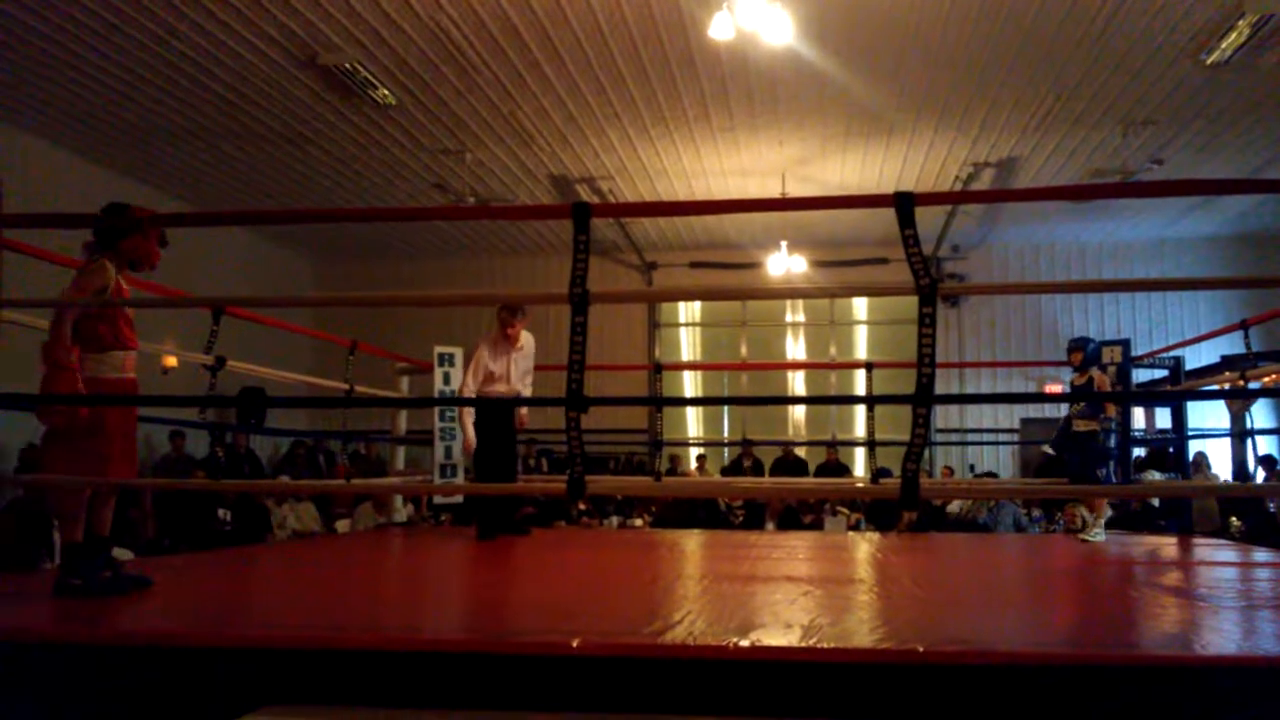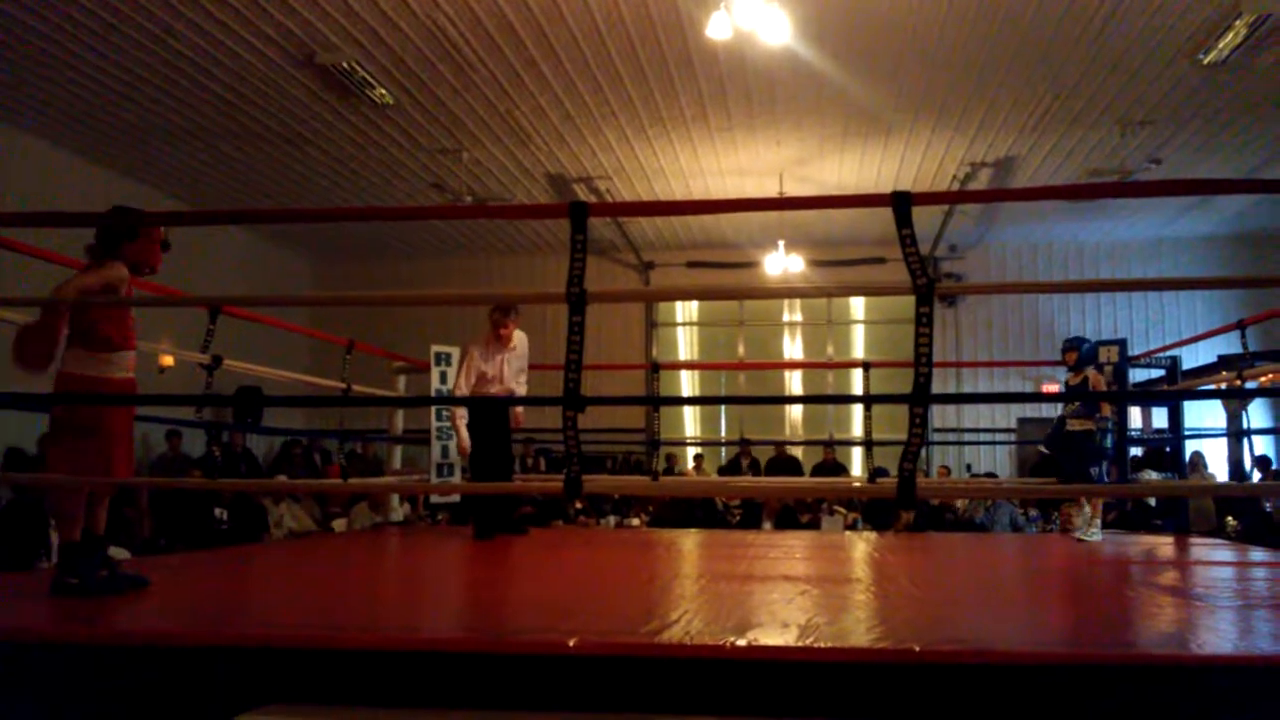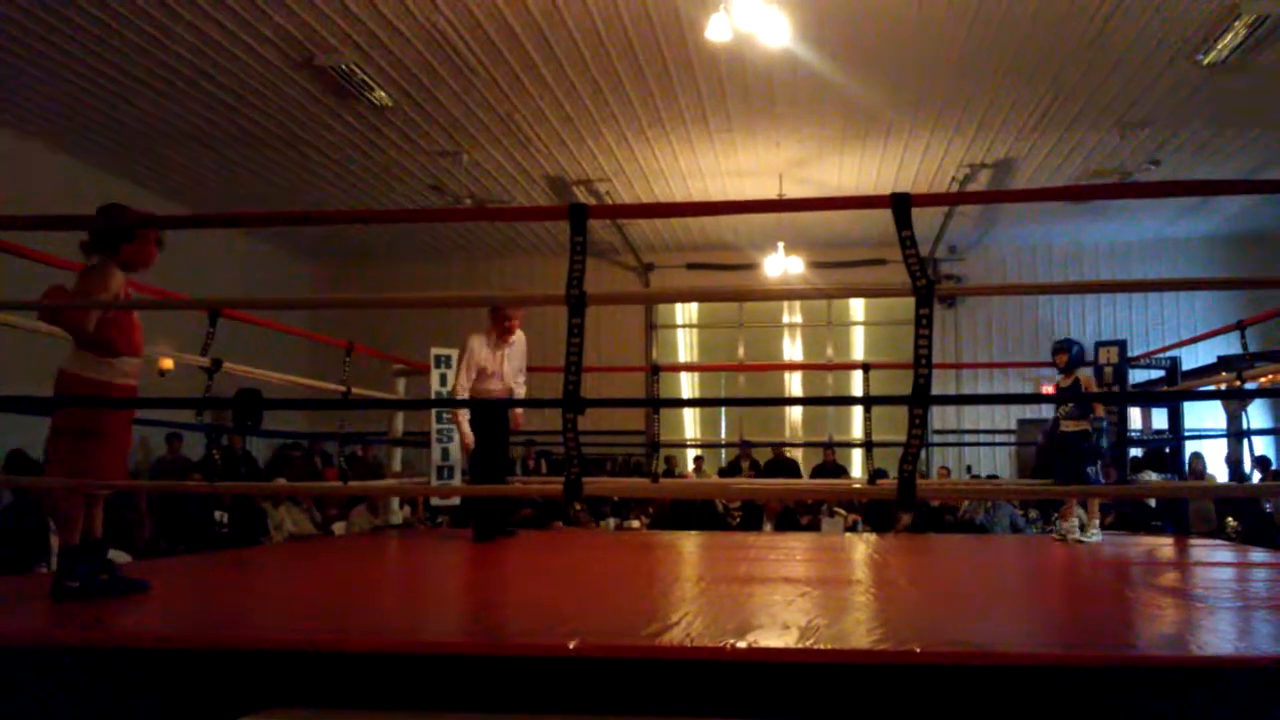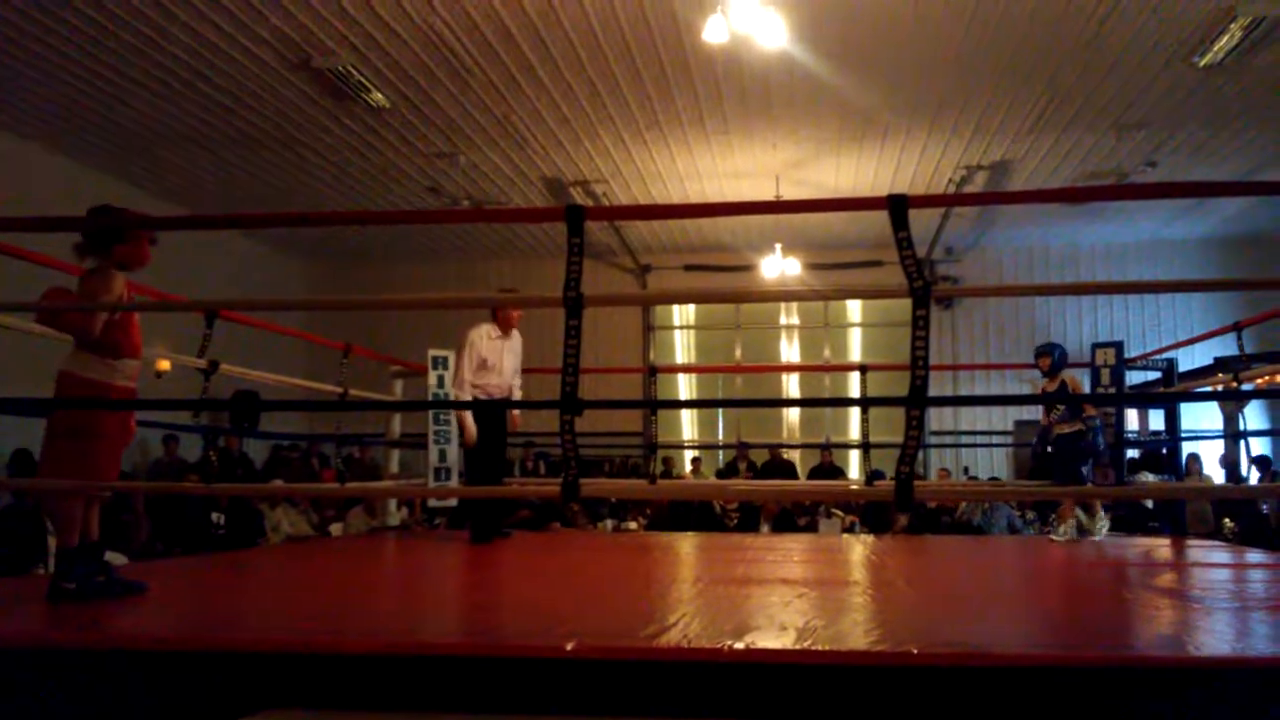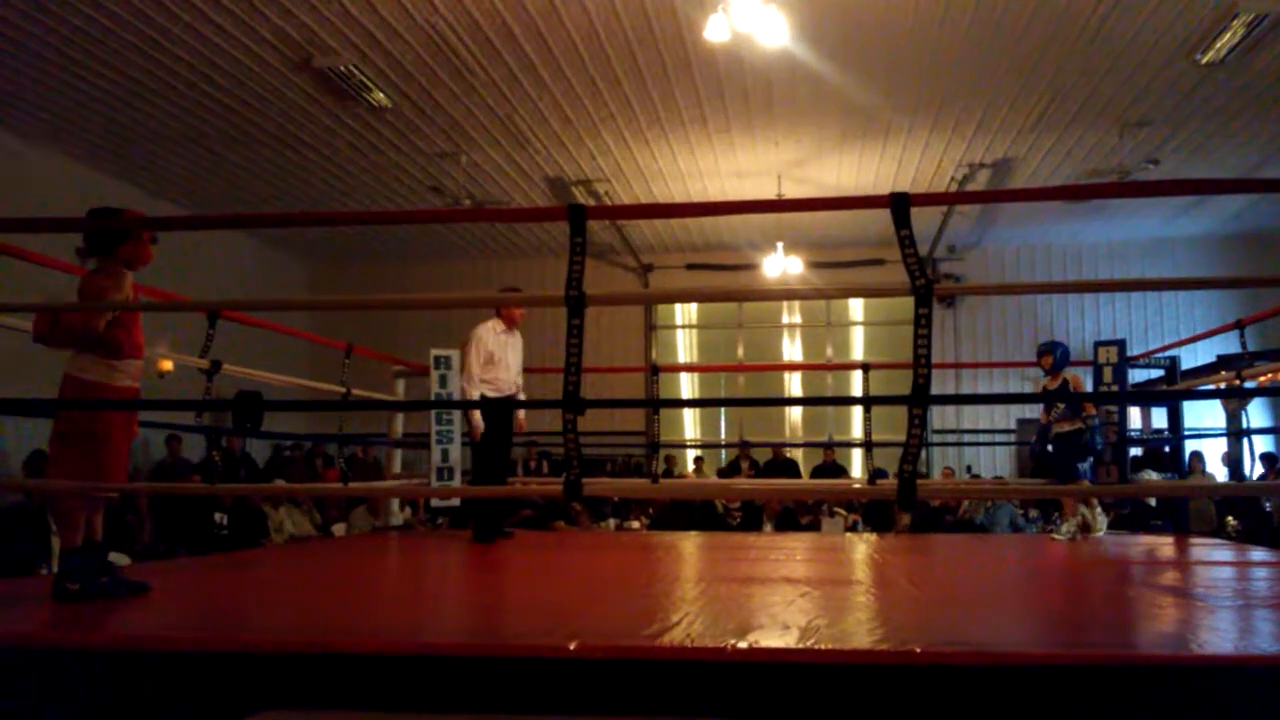
dt=0.3s
person 1, frame 1
left shoulder: (117, 278)
right shoulder: (101, 269)
left elbow: (109, 332)
right elbow: (64, 316)
right wrist: (63, 372)
left hip: (115, 388)
right hip: (91, 386)
left knee: (109, 477)
right knee: (81, 476)
left ankle: (99, 563)
right ankle: (73, 568)
person 1, frame 2
left shoulder: (118, 277)
right shoulder: (114, 271)
right elbow: (66, 291)
right wrist: (52, 331)
left hip: (110, 387)
right hip: (90, 386)
left knee: (100, 475)
right knee: (80, 474)
left ankle: (94, 562)
right ankle: (70, 567)
person 1, frame 3
left shoulder: (111, 276)
right shoulder: (107, 275)
left elbow: (94, 328)
right elbow: (85, 326)
right wrist: (63, 310)
left hip: (107, 390)
right hip: (92, 388)
left knee: (94, 478)
right knee: (80, 477)
left ankle: (93, 566)
right ankle: (70, 571)
person 1, frame 4
left shoulder: (107, 278)
right shoulder: (111, 278)
left elbow: (89, 328)
right elbow: (90, 330)
right wrist: (63, 316)
left hip: (105, 392)
right hip: (92, 390)
left knee: (90, 480)
right knee: (77, 480)
left ankle: (91, 567)
right ankle: (67, 573)
person 1, frame 5
left shoulder: (103, 278)
right shoulder: (118, 277)
left elbow: (91, 330)
right elbow: (91, 329)
right wrist: (61, 327)
left hip: (108, 393)
right hip: (97, 392)
left knee: (94, 481)
right knee: (83, 482)
left ankle: (96, 568)
right ankle: (71, 573)
person 2, frame 1
left shoulder: (529, 342)
right shoulder: (485, 349)
right elbow: (467, 390)
left wrist: (523, 408)
right wrist: (468, 432)
left hip: (507, 407)
right hip: (483, 408)
left knee: (509, 463)
right knee: (486, 466)
left ankle: (507, 518)
right ankle: (486, 522)
person 2, frame 2
left shoulder: (522, 341)
right shoulder: (477, 351)
right elbow: (460, 392)
left wrist: (518, 406)
right wrist: (462, 434)
left hip: (501, 407)
right hip: (477, 409)
left knee: (505, 462)
right knee: (482, 466)
left ankle: (505, 518)
right ankle: (483, 523)
person 2, frame 3
left shoulder: (520, 339)
right shoulder: (476, 344)
right elbow: (461, 388)
left wrist: (518, 406)
right wrist: (464, 430)
left hip: (501, 407)
right hip: (477, 408)
left knee: (501, 465)
right knee: (481, 467)
left ankle: (498, 521)
right ankle: (483, 526)
person 2, frame 4
left shoulder: (516, 337)
right shoulder: (477, 337)
right elbow: (462, 381)
left wrist: (515, 408)
right wrist: (467, 422)
left hip: (498, 406)
right hip: (476, 406)
left knee: (497, 466)
right knee: (477, 468)
left ankle: (493, 523)
right ankle: (480, 528)
person 2, frame 5
left shoulder: (516, 337)
right shoulder: (482, 333)
right elbow: (470, 377)
left wrist: (520, 412)
right wrist: (475, 417)
left hip: (506, 405)
right hip: (486, 405)
left knee: (501, 466)
right knee: (485, 467)
left ankle: (495, 523)
right ankle: (483, 527)
person 3, frame 1
left shoulder: (1100, 378)
right shoulder: (1074, 381)
left elbow: (1110, 408)
left wrist: (1105, 433)
right wrist: (1061, 435)
left hip: (1094, 434)
right hip: (1076, 435)
left knee: (1098, 479)
right knee: (1078, 477)
left ankle: (1099, 526)
right ankle: (1099, 513)
person 3, frame 2
left shoulder: (1095, 378)
right shoulder: (1068, 381)
left elbow: (1105, 408)
left wrist: (1102, 433)
right wrist: (1057, 434)
left hip: (1089, 433)
right hip: (1069, 434)
left knee: (1093, 478)
right knee: (1068, 476)
left ankle: (1095, 525)
right ankle: (1087, 510)
person 3, frame 3
left shoulder: (1085, 380)
right shoulder: (1058, 384)
left elbow: (1098, 409)
left wrist: (1097, 435)
right wrist: (1050, 437)
left hip: (1083, 434)
right hip: (1063, 436)
left knee: (1089, 479)
right knee: (1066, 479)
left ankle: (1094, 526)
right ankle: (1070, 524)
person 3, frame 4
left shoulder: (1071, 381)
right shoulder: (1044, 388)
left elbow: (1088, 408)
left wrist: (1094, 434)
right wrist: (1041, 442)
left hip: (1077, 435)
right hip: (1058, 439)
left knee: (1082, 478)
right knee: (1064, 481)
left ankle: (1099, 517)
right ankle: (1068, 525)
person 3, frame 5
left shoulder: (1072, 380)
right shoulder: (1045, 387)
left elbow: (1088, 407)
right elbow: (1045, 416)
left wrist: (1092, 433)
right wrist: (1039, 440)
left hip: (1076, 433)
right hip: (1058, 437)
left knee: (1079, 476)
right knee: (1064, 480)
right ankle: (1071, 523)
